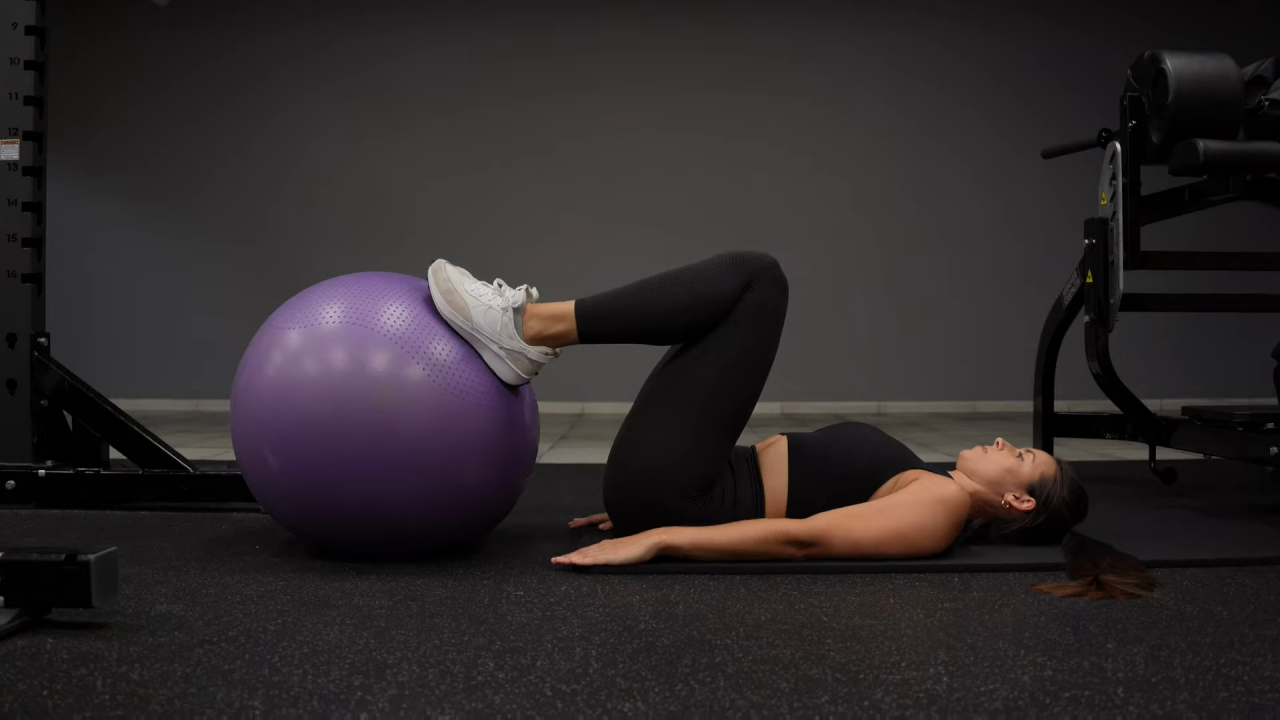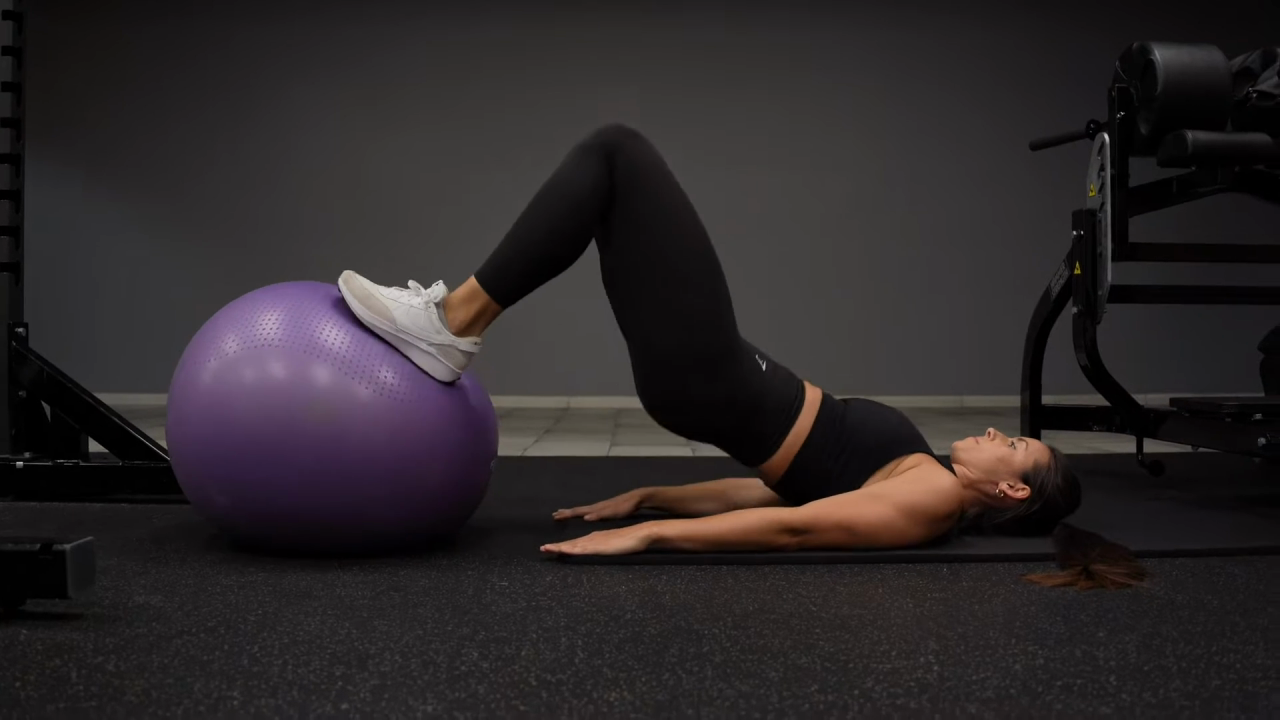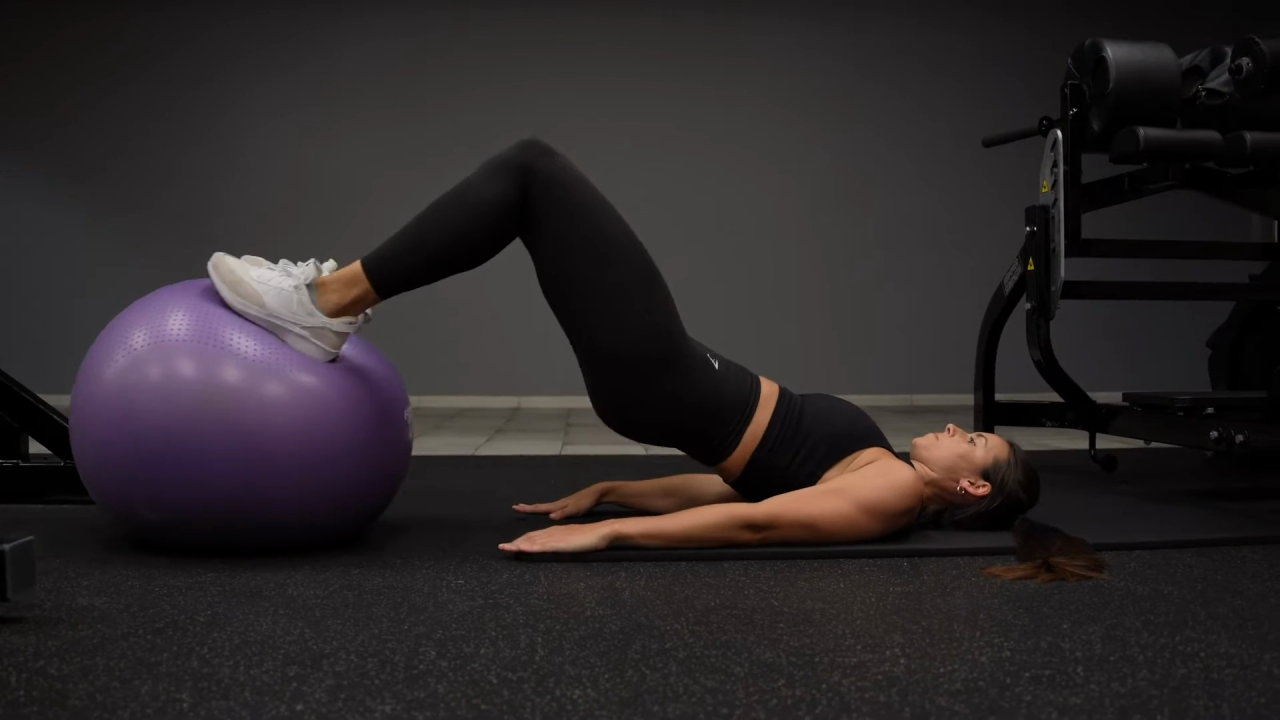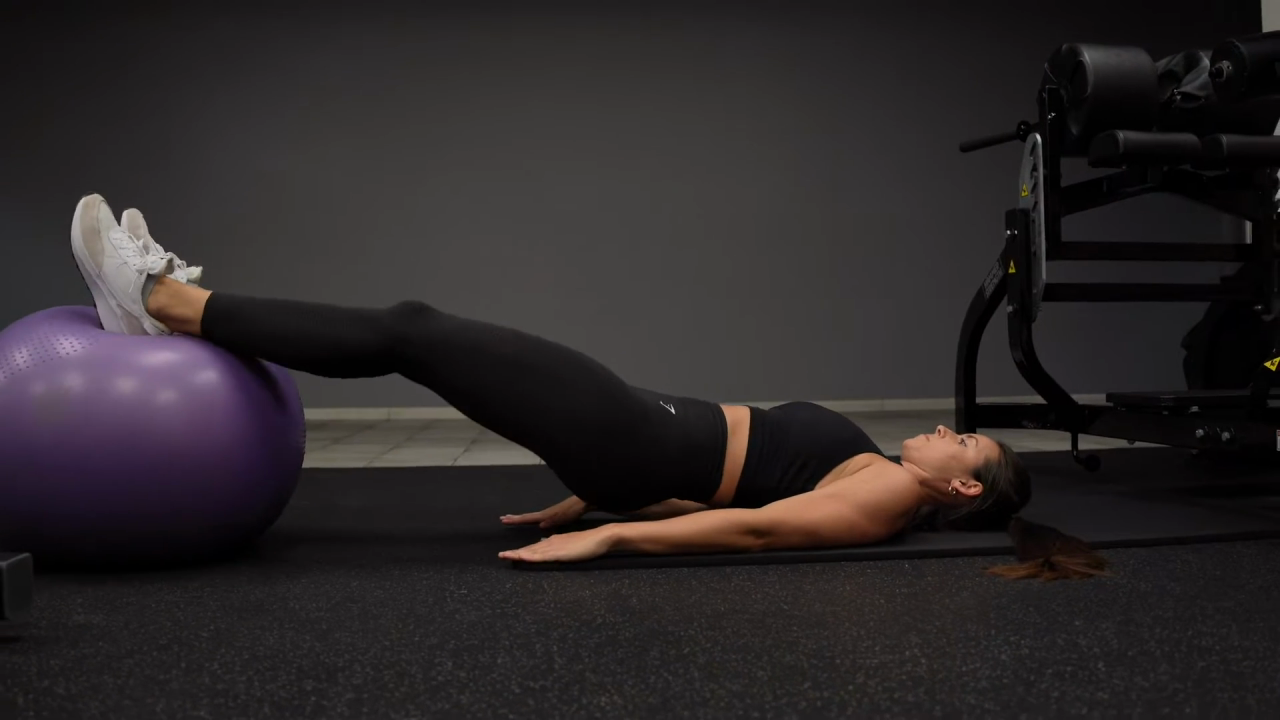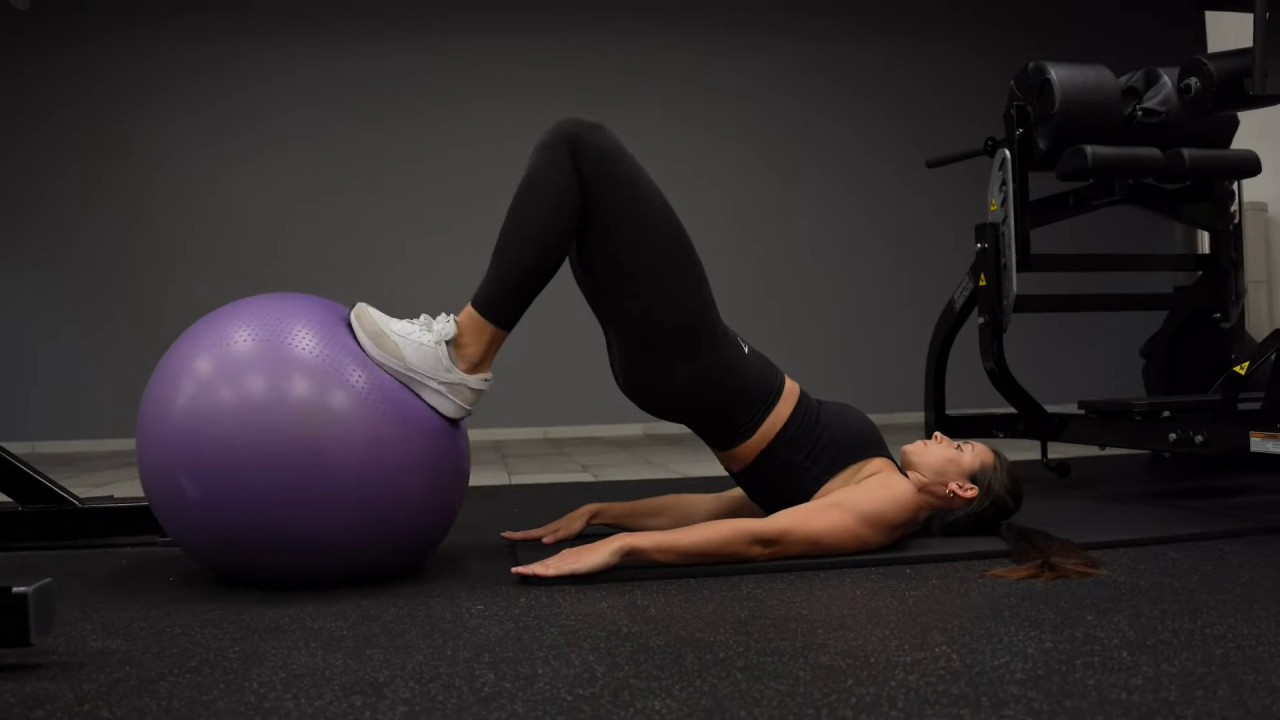
dt=1s
person 1, frame 1
left shoulder: (942, 510)
right shoulder: (925, 489)
left elbow: (805, 539)
left wrist: (660, 538)
right wrist: (646, 508)
left hip: (668, 493)
right hip: (671, 486)
left knee: (759, 279)
left ankle: (529, 328)
right ankle: (528, 333)
person 1, frame 2
left shoulder: (932, 499)
right shoulder: (926, 482)
left elbow: (794, 526)
left wrist: (650, 534)
left hip: (704, 376)
right hip: (714, 381)
left knee: (616, 150)
right knee: (618, 173)
left ankle: (453, 324)
right ankle: (454, 317)
person 1, frame 3
left shoulder: (893, 495)
right shoulder: (885, 474)
left elbow: (756, 521)
left wrist: (611, 532)
right wrist: (603, 490)
left hip: (656, 380)
right hip: (668, 383)
left knee: (533, 164)
right knee: (533, 193)
left ankle: (324, 304)
right ankle: (331, 297)
person 1, frame 4
left shoulder: (890, 498)
right shoulder: (873, 474)
left elbow: (757, 527)
left wrist: (604, 536)
right wrist: (590, 497)
left hip: (628, 446)
right hip: (641, 426)
left knee: (408, 333)
right knee: (420, 324)
left ankle: (157, 307)
right ankle: (180, 295)
person 1, frame 5
left shoulder: (892, 504)
right shoulder: (884, 486)
left elbow: (766, 538)
left wrist: (619, 549)
left hip: (683, 363)
right hip: (684, 366)
left knee: (575, 142)
right knee: (579, 168)
left ankle: (462, 357)
right ankle: (461, 348)
